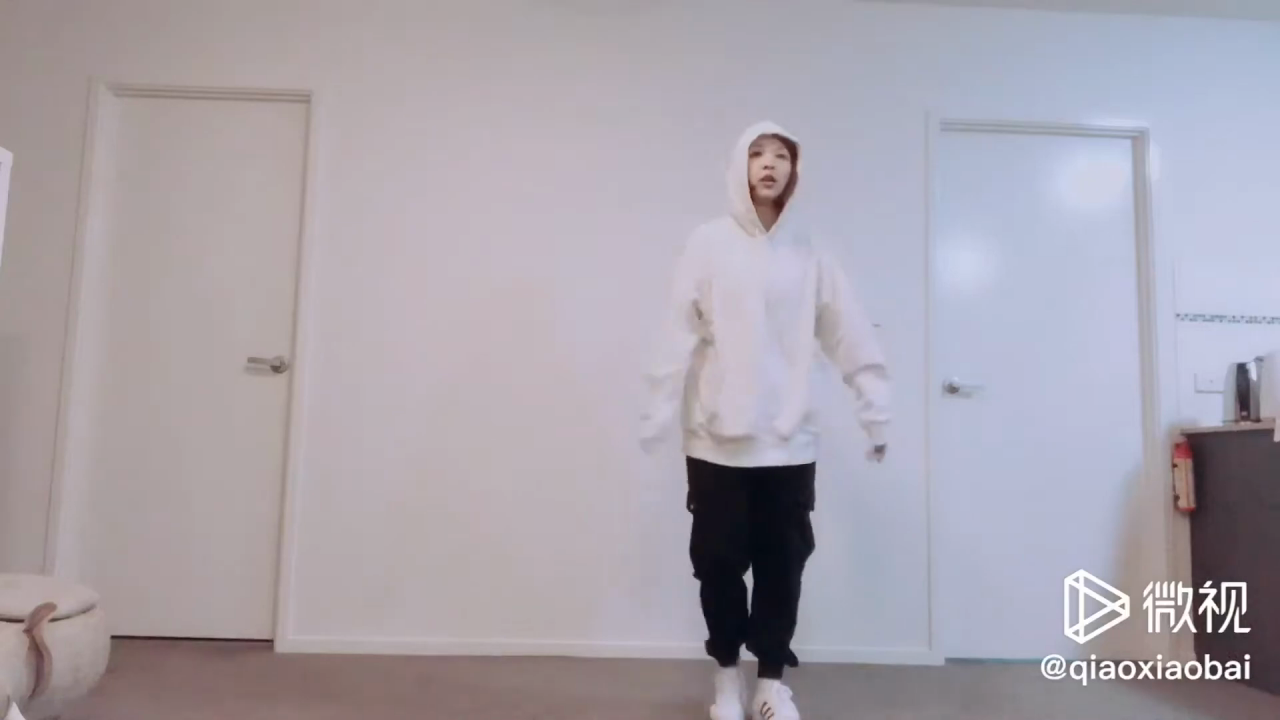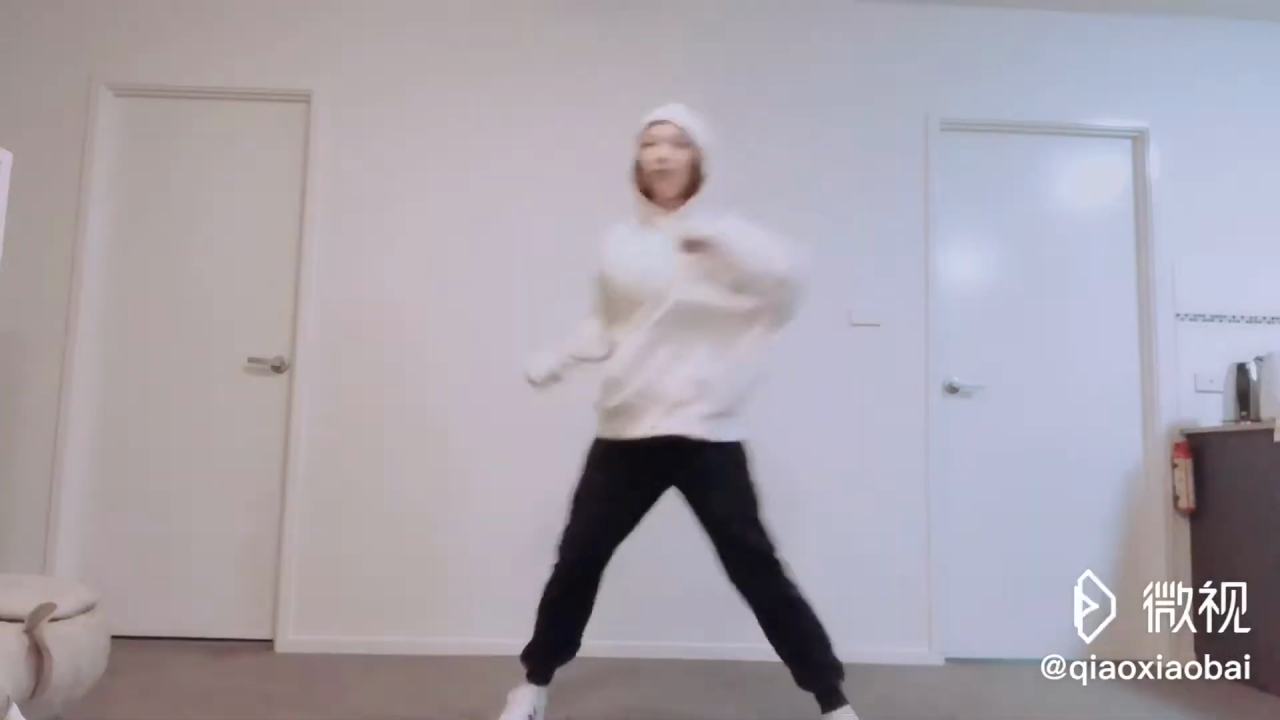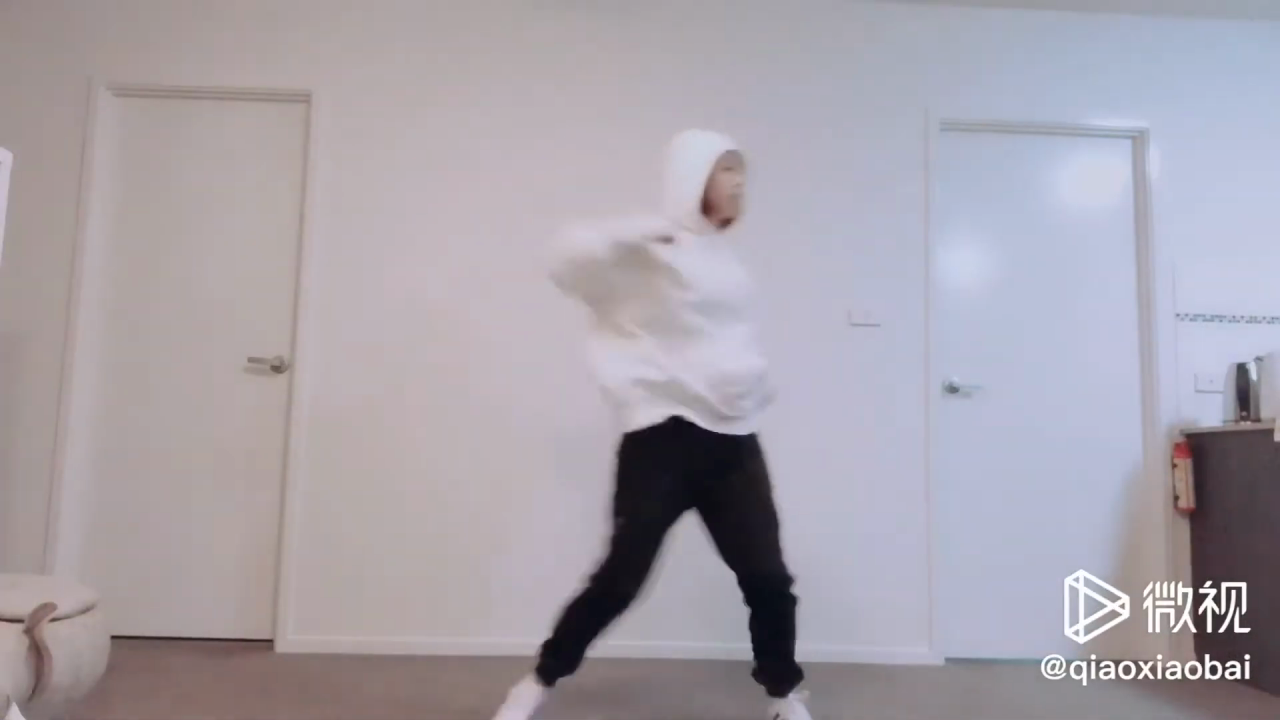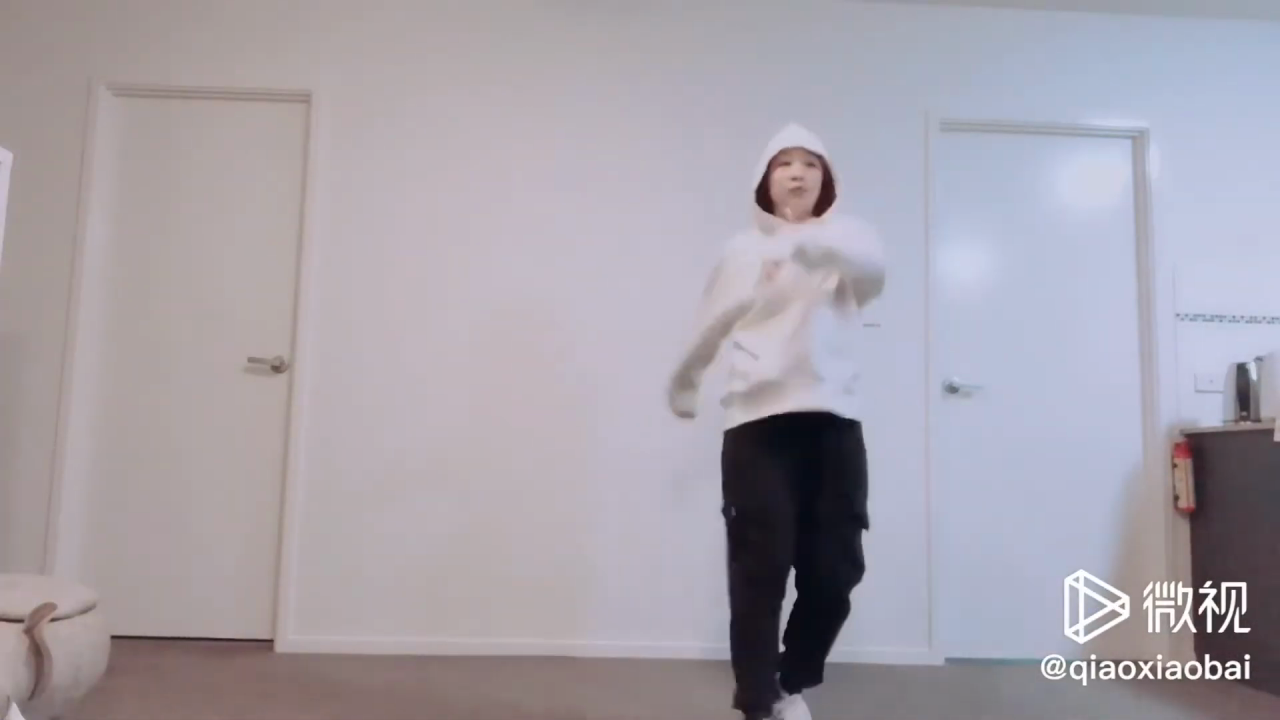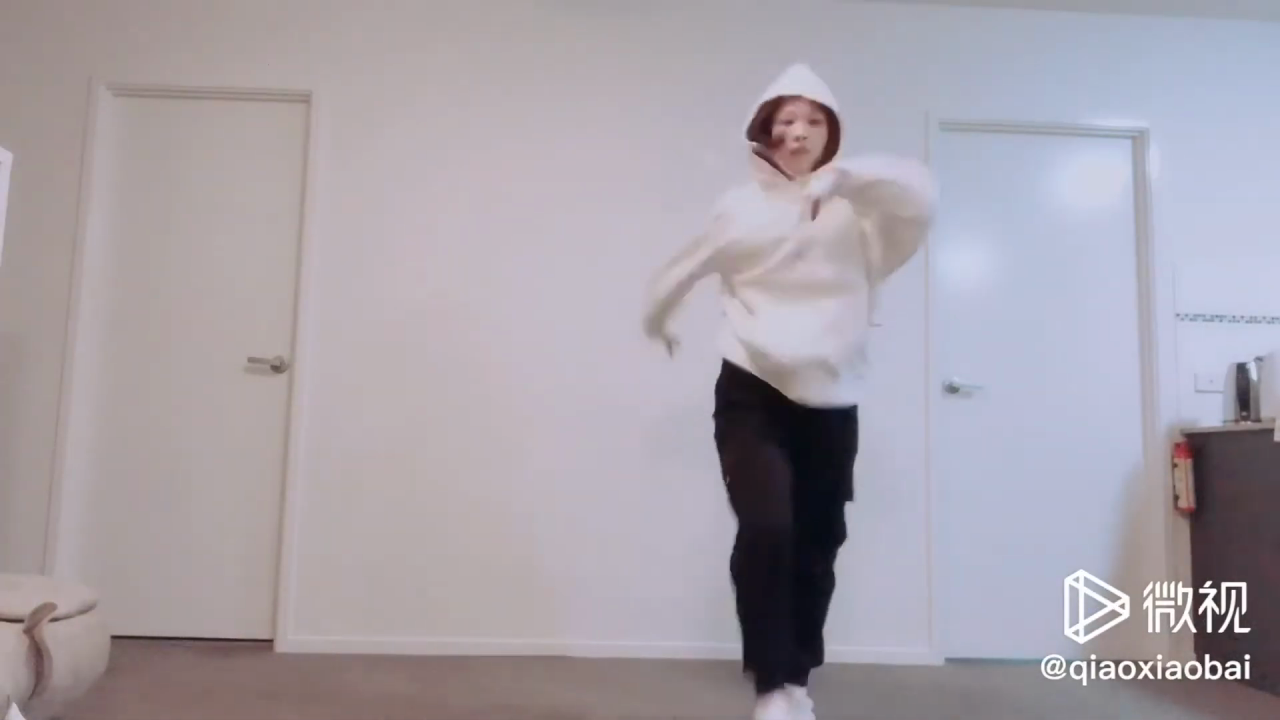
dt=1s
person 1, frame 1
left shoulder: (810, 255)
right shoulder: (708, 244)
left elbow: (850, 338)
right elbow: (679, 334)
left wrist: (875, 413)
right wrist: (661, 407)
left hip: (789, 439)
right hip: (718, 436)
left knee: (784, 559)
right knee: (719, 561)
right ankle: (728, 671)
person 1, frame 2
left shoulder: (721, 234)
right shoulder: (620, 240)
left elbow: (787, 276)
left wrist: (719, 238)
right wrist: (556, 359)
left hip: (704, 430)
right hip: (624, 429)
left knee: (755, 566)
right knee: (579, 558)
person 1, frame 3
left shoulder: (726, 257)
right shoulder: (647, 247)
right elbow: (568, 263)
left wrist: (752, 377)
right wrist: (637, 231)
left hip: (732, 436)
right hip: (662, 429)
left knee: (766, 574)
right knee: (622, 576)
person 1, frame 4
left shoulder: (843, 237)
right shoulder: (740, 253)
left elbow: (871, 264)
right elbow: (710, 330)
left wrist: (803, 242)
right wrist: (681, 389)
left hip: (832, 424)
right hip: (757, 422)
left knee: (832, 571)
right knee: (761, 562)
person 1, frame 5
left shoulder: (860, 209)
right shoulder: (739, 205)
left elbow: (920, 195)
right elbow: (682, 269)
left wrist: (847, 175)
right wrist: (655, 319)
left hip: (829, 400)
right hip: (751, 390)
left knee: (817, 544)
right knee: (766, 528)
